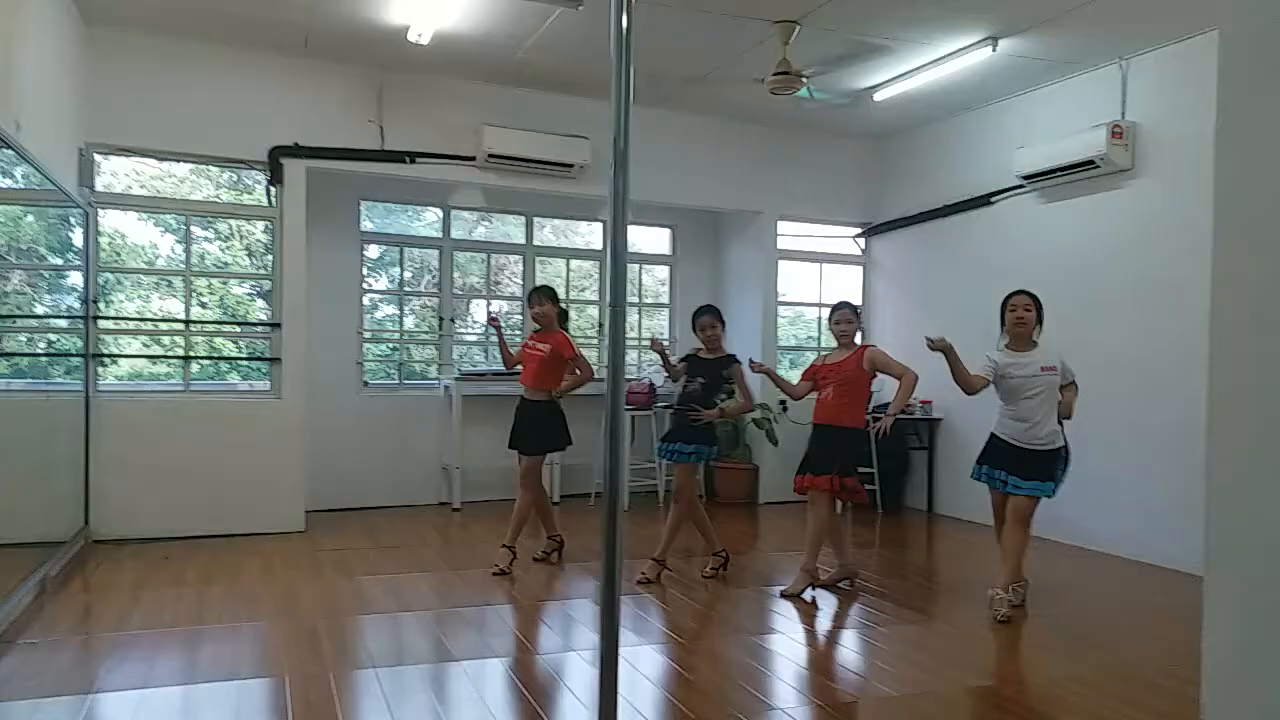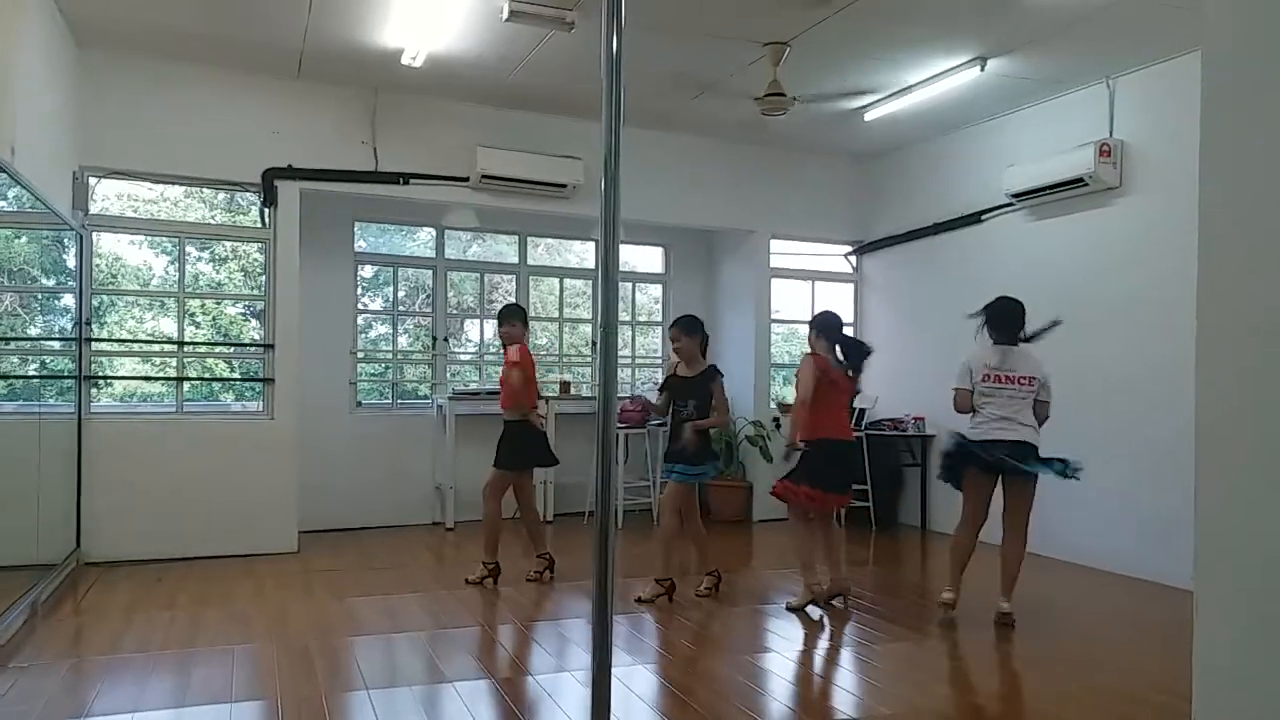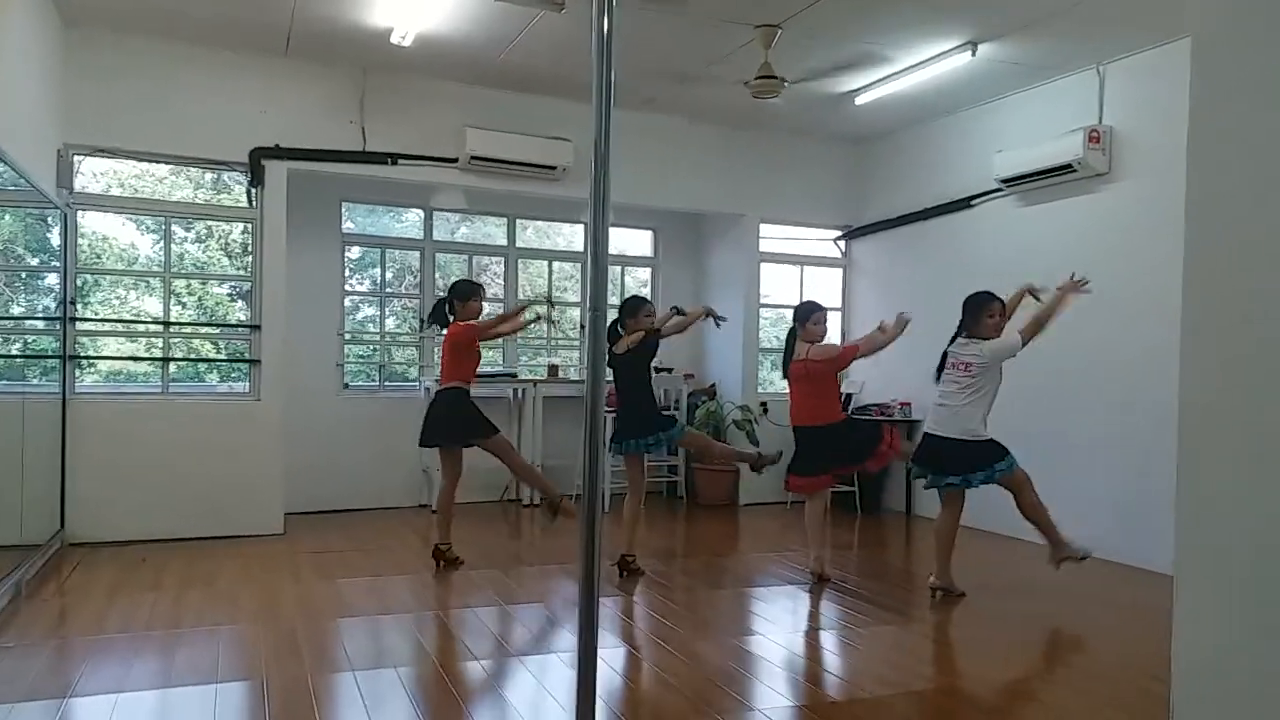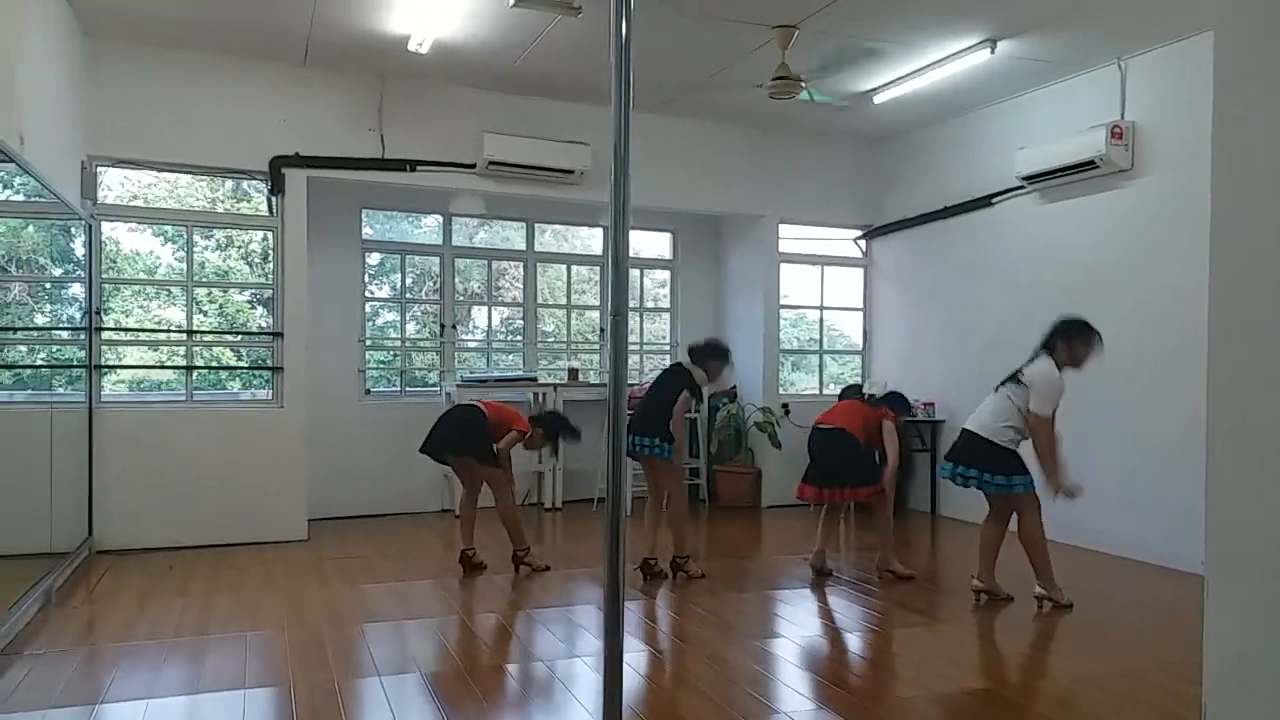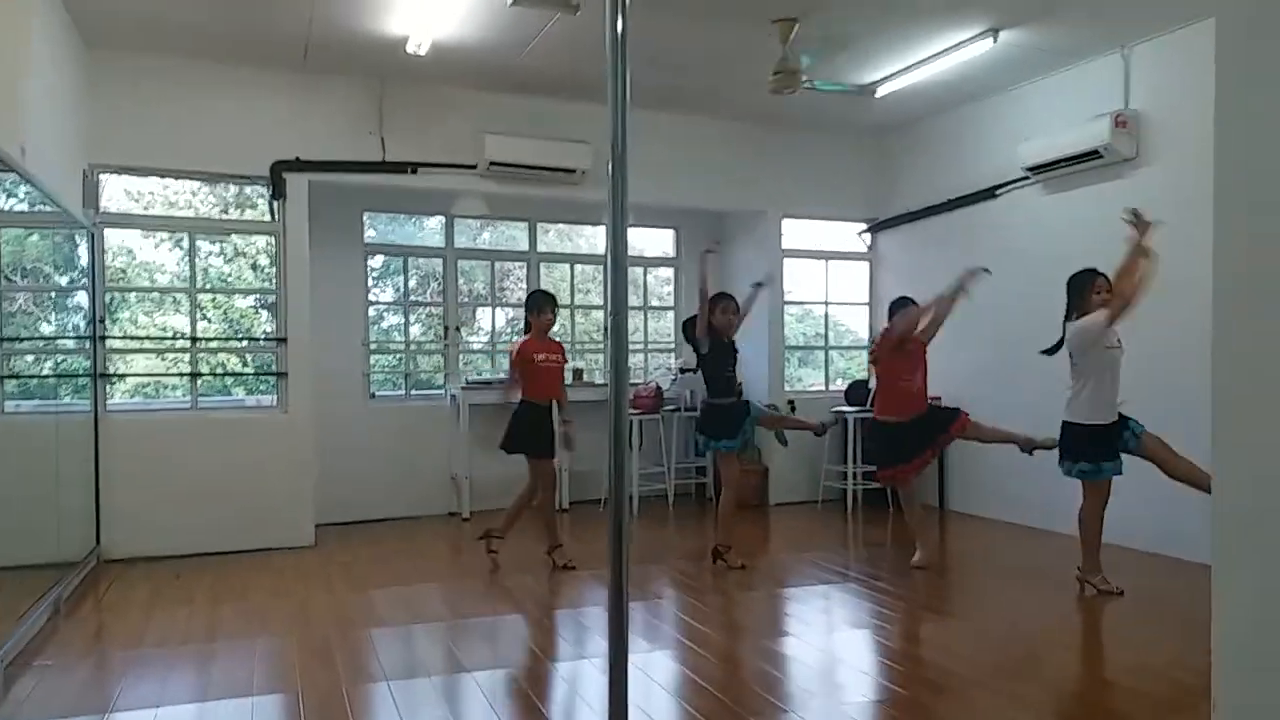
dt=1s
person 1, frame 1
left shoulder: (1054, 358)
right shoulder: (997, 360)
left elbow: (1071, 385)
right elbow: (971, 386)
left wrist: (1068, 401)
right wrist: (950, 354)
left hip: (1044, 450)
right hip: (1005, 445)
left knee: (1018, 516)
right knee: (1002, 515)
left ankle: (1002, 589)
right ankle: (1017, 581)
person 1, frame 2
left shoulder: (976, 360)
right shoulder: (1035, 364)
left elbow: (961, 405)
right elbow: (1044, 413)
left hip: (983, 446)
right hip: (1024, 449)
left knee: (971, 519)
right knee: (1016, 526)
left ankle: (951, 588)
right ankle: (1005, 600)
person 1, frame 3
left shoulder: (958, 344)
right shoulder: (990, 351)
left elbow: (1001, 321)
right elbow: (1032, 329)
left wrist: (1021, 293)
right wrist: (1063, 293)
left hip: (935, 439)
right hip: (968, 442)
left knee: (951, 506)
right knee: (1021, 484)
left ankle: (941, 577)
right ankle: (1058, 546)
person 1, frame 4
left shoulder: (1043, 370)
right shoulder: (1051, 376)
left elbow: (1045, 430)
right elbow: (1038, 429)
left wrist: (1058, 475)
right wrist: (1053, 478)
left hip: (977, 441)
right hip: (989, 446)
left knee: (1000, 508)
right knee: (1029, 509)
left ankle: (983, 579)
right ankle: (1047, 586)
person 1, frame 5
left shoulder: (1103, 325)
right shoulder: (1081, 330)
left elbow: (1120, 287)
right elbow: (1124, 300)
left wrist: (1138, 239)
right wrist: (1144, 257)
left hip: (1110, 421)
right hip: (1084, 428)
left knee: (1160, 452)
right knee: (1096, 495)
left ankle: (1218, 486)
right ankle: (1091, 571)
person 2, frame 1
left shoulder: (729, 363)
right shoulder: (693, 357)
left elbow: (747, 403)
right elbow: (674, 374)
left wrist: (719, 412)
right wrist: (663, 356)
left hip: (698, 432)
right hip: (680, 429)
left knee: (680, 494)
right knee: (687, 496)
left ankle: (658, 559)
right ankle: (718, 551)
person 2, frame 2
left shoulder: (710, 375)
right shoulder: (673, 372)
left elbow: (724, 418)
right elbow: (663, 410)
left wrist: (695, 426)
right wrist: (646, 404)
left hip: (695, 453)
right hip: (677, 451)
left knee: (667, 506)
right knee: (688, 513)
left ankle: (664, 579)
right ankle: (711, 572)
person 2, frame 3
left shoulder: (615, 348)
right shoulder: (641, 341)
right elbow: (678, 325)
left wrist: (668, 316)
right wrist: (703, 311)
left hip: (627, 429)
right hip: (650, 422)
left knee: (635, 491)
right knee: (705, 445)
left ankle: (627, 557)
right ankle: (755, 458)
person 2, frame 4
left shoulder: (679, 370)
right shoulder: (696, 378)
right elbow: (678, 413)
right wrist: (679, 454)
left hip: (639, 430)
right hip: (654, 432)
left knee: (656, 496)
right knee: (677, 496)
left ankle: (650, 560)
right ankle: (681, 558)
person 2, frame 5
left shoulder: (728, 340)
right shoulder: (704, 341)
left elbow: (742, 311)
right elbow: (704, 299)
left wrist: (758, 288)
right wrist: (704, 262)
left hip: (737, 408)
right hip: (718, 414)
left knee: (777, 419)
right knee: (732, 482)
left ankle: (817, 426)
right ankle: (722, 547)
person 3, frame 1
left shoulder: (868, 355)
right shoulder: (822, 361)
left elbow: (909, 376)
right elbow: (797, 392)
left wrist: (891, 414)
right wrist: (770, 373)
left hip: (847, 435)
right hip: (821, 434)
left knee: (818, 498)
right knee: (823, 501)
left ankle: (807, 570)
right ankle: (845, 565)
person 3, frame 2
left shoulder: (811, 363)
right shoulder: (847, 368)
left elbow: (802, 400)
left wrist: (792, 440)
left hip: (819, 448)
right hip: (844, 448)
left knee: (799, 515)
right knee: (824, 515)
left ankle: (810, 586)
right ankle: (838, 579)
person 3, frame 3
left shoulder: (793, 355)
right shoulder: (822, 352)
left elbow: (852, 350)
right elbow: (866, 349)
left wrist: (879, 333)
right wrist: (898, 328)
left hip: (806, 434)
right hip: (834, 429)
left knee: (816, 497)
right knee: (889, 442)
left ankle: (817, 561)
person 3, frame 4
left shoulder: (855, 403)
right shoulder: (887, 415)
right elbow: (891, 441)
right wrist: (891, 470)
left hip: (818, 438)
right hip: (842, 440)
left knee: (835, 501)
right knee: (882, 494)
left ankle: (818, 556)
right ankle: (887, 560)
person 3, frame 5
left shoulder: (917, 343)
right shoulder: (885, 344)
left elbow: (938, 318)
right elbow: (915, 318)
left wrist: (958, 288)
right wrist: (956, 289)
left hip: (920, 419)
right hip: (888, 430)
left knee: (969, 429)
right knee: (906, 489)
left ankle: (1026, 441)
right ankle: (924, 546)
person 4, frame 1
left shoulder: (561, 340)
right shoulder: (533, 338)
left elbow: (587, 373)
right elbow: (509, 361)
left wrist: (559, 391)
right wrist: (499, 332)
left hip: (544, 412)
right hip: (526, 409)
left knee: (526, 480)
right knee: (532, 480)
left ankle: (508, 548)
right ankle: (553, 538)
person 4, frame 2
left shoulder: (516, 352)
right shoulder: (517, 353)
left elbow: (514, 381)
left wrist: (526, 412)
left hip: (517, 430)
right hip: (523, 431)
left knee: (491, 494)
right knee: (524, 499)
left ankle: (490, 564)
right ankle: (543, 557)
person 4, frame 3
left shoulder: (465, 334)
right shoulder: (460, 331)
left elbow: (504, 329)
right elbow: (502, 322)
left wrist: (533, 318)
right wrist: (530, 311)
left hip: (446, 408)
right hip: (456, 405)
left knee: (450, 478)
right knee: (509, 455)
left ankle: (443, 547)
right ankle: (554, 501)
person 4, frame 4
left shoulder: (511, 418)
right shoulder: (525, 426)
right elbow: (502, 447)
right wrist: (508, 482)
left hip: (449, 426)
right hip: (469, 428)
left knee: (472, 487)
right knee: (502, 490)
left ankle: (468, 553)
right ankle: (522, 552)
person 4, frame 5
left shoulder: (558, 348)
right shoulder: (525, 347)
right elbow: (512, 384)
left wrist: (565, 422)
left hip: (542, 418)
right hip: (528, 417)
left knee: (537, 484)
right knee: (547, 481)
left ankle: (497, 532)
right ankle: (554, 547)
